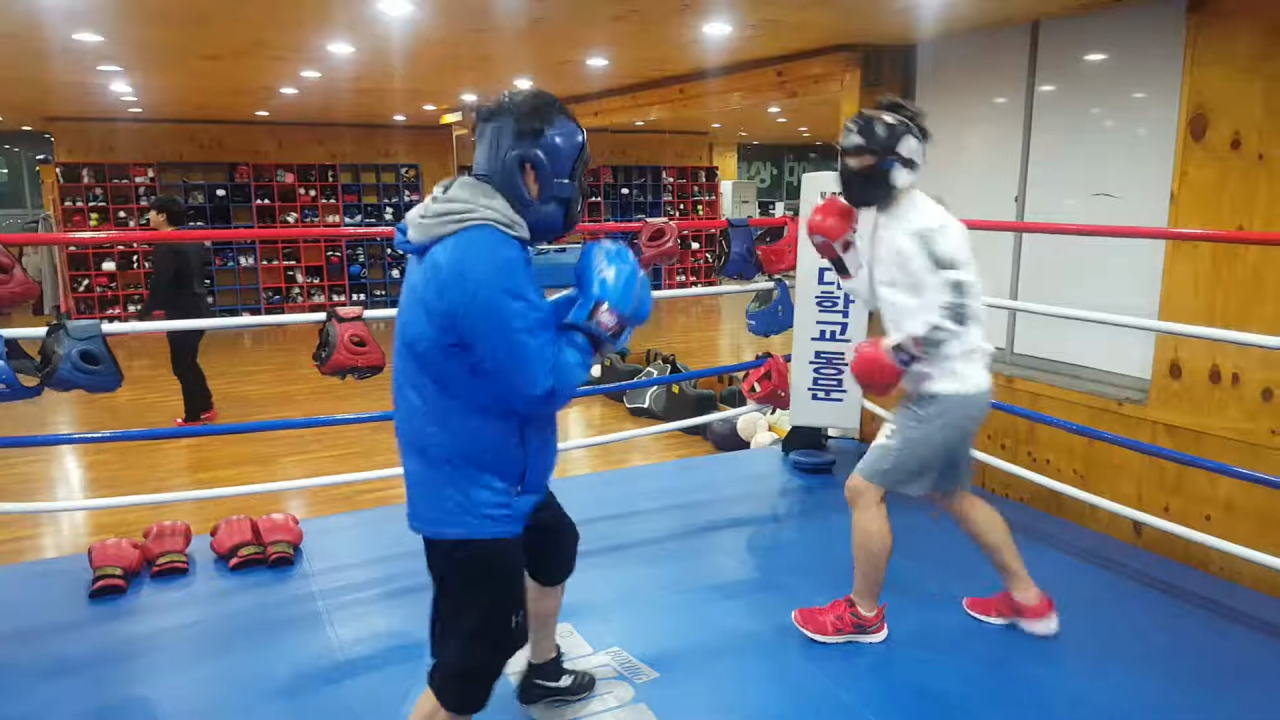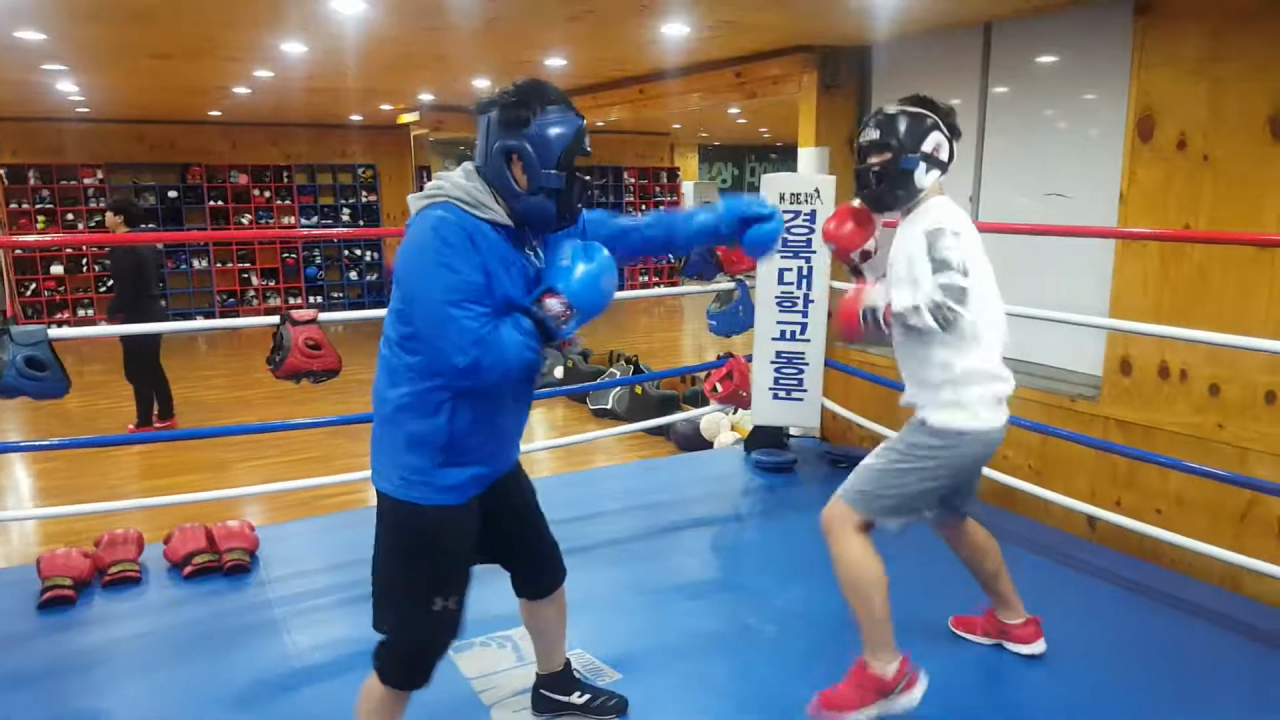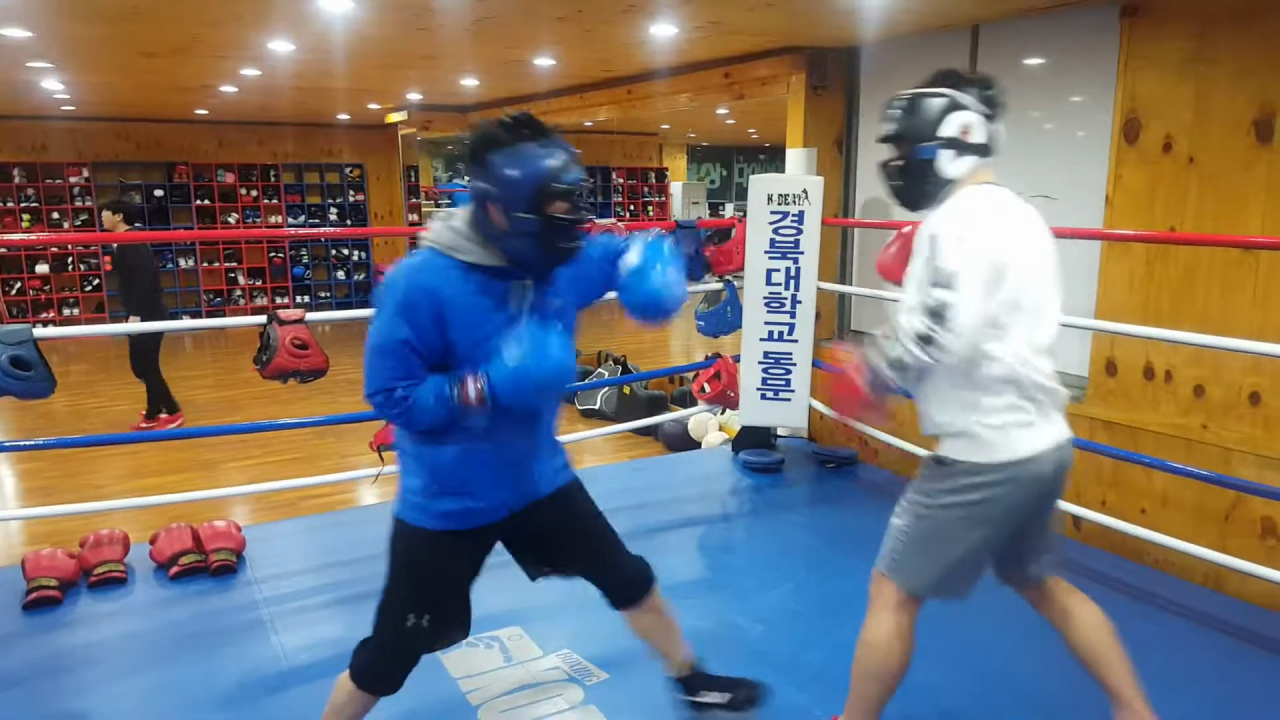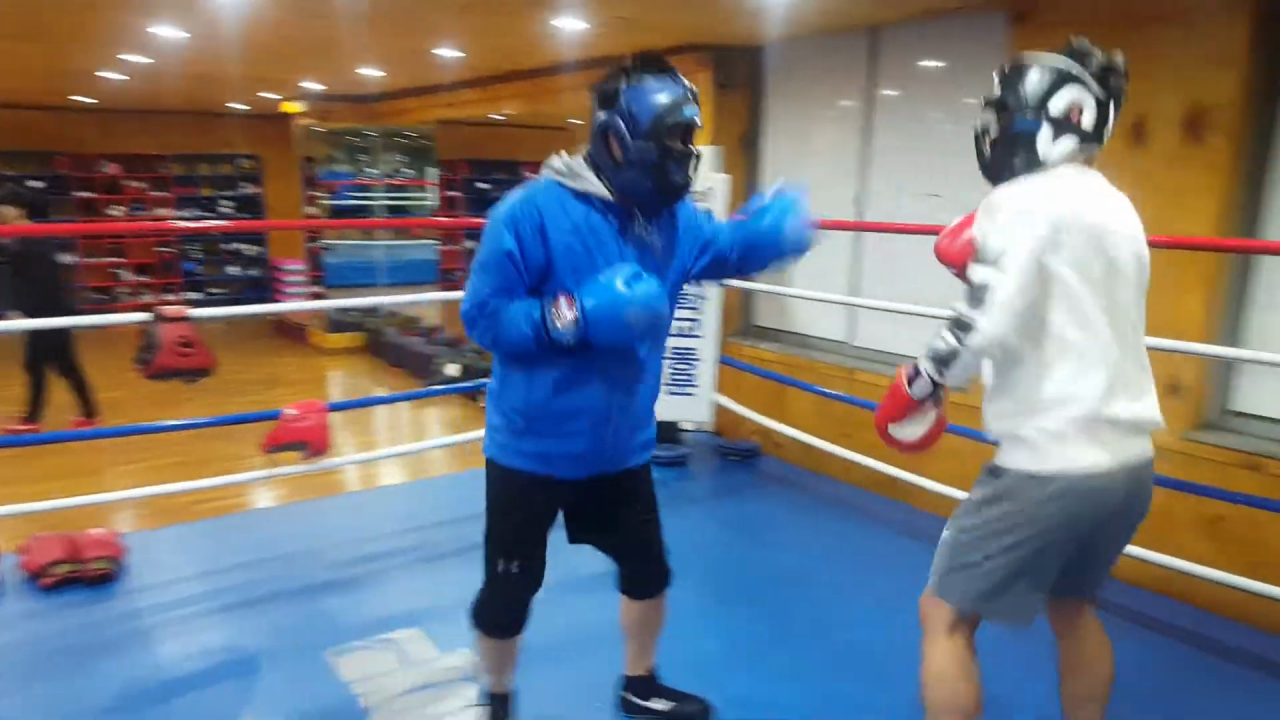
dt=0.4s
person 1, frame 1
left shoulder: (467, 238)
right shoulder: (488, 258)
right elbow: (534, 388)
left wrist: (568, 308)
right wrist: (602, 319)
left hip: (482, 475)
right hip: (476, 494)
left knee: (555, 545)
right knee: (475, 660)
person 1, frame 2
left shoulder: (528, 221)
right shoulder: (446, 235)
left elbow: (620, 233)
right elbow: (464, 360)
left wrist: (720, 218)
right wrist: (554, 310)
left hip: (488, 456)
right hip: (428, 468)
left knee: (541, 570)
right knee: (417, 639)
person 1, frame 3
left shoulder: (564, 257)
right shoulder: (422, 283)
left elbow: (623, 255)
right elbow: (390, 393)
right wrist: (484, 391)
left hip: (536, 475)
right hip: (445, 500)
left knee: (628, 579)
right knee: (393, 652)
person 1, frame 4
left shoulder: (675, 216)
right shoulder: (534, 210)
left elbow: (736, 249)
right elbow: (483, 316)
left wrist: (779, 224)
right wrist: (575, 314)
left hip: (622, 444)
right hip: (532, 447)
left knee: (646, 572)
right knee: (506, 595)
person 2, frame 1
left shoulder: (926, 224)
right shoulder: (884, 222)
left elbow: (959, 309)
right elbow: (870, 288)
left wrist: (901, 352)
right wrist: (837, 244)
left hip: (947, 388)
right hip: (947, 386)
left knee: (864, 489)
right knee: (953, 493)
left ankle: (863, 612)
right ankle: (1029, 601)
person 2, frame 2
left shoulder: (935, 225)
right shoulder: (921, 223)
left elbow: (943, 311)
right elbow: (916, 296)
left wrist: (872, 314)
right wrist: (857, 254)
left hip: (952, 420)
right hip: (975, 414)
left knee: (841, 520)
right knee: (948, 517)
left ankle: (885, 670)
right ankle: (1015, 622)
person 2, frame 3
left shoulder: (953, 226)
right shoulder: (1020, 217)
left elbow: (938, 341)
left wrist: (872, 375)
right wrist: (918, 273)
left hip: (981, 455)
right hip: (1043, 445)
left knee: (891, 594)
right knee: (1037, 581)
person 2, frame 4
left shoulder: (1022, 202)
right shoulder: (1116, 210)
left elbow: (984, 326)
left wrist: (914, 387)
right wrist: (984, 261)
left hip: (1047, 465)
right hip: (1127, 461)
left knee: (945, 616)
right knee: (1070, 604)
person 3, frame 1
left shoulder: (165, 247)
right shoulder: (192, 242)
left elbow: (158, 287)
left wrist: (141, 317)
left hip: (182, 315)
right hip: (197, 309)
left knee: (183, 366)
right knee: (189, 362)
left ankle: (193, 418)
right ankle: (206, 407)
person 3, frame 2
left shoulder: (121, 248)
right shoulder: (146, 244)
left elbow: (122, 289)
left wrist: (110, 318)
left hip: (136, 318)
right hip: (153, 313)
left knee: (136, 372)
right knee: (153, 368)
left ankle: (145, 424)
right ankle: (166, 417)
person 3, frame 3
left shoulder: (129, 243)
right shoulder: (130, 242)
left elbow: (141, 280)
left wrist: (136, 314)
left hip: (147, 315)
right hip: (148, 313)
left knee: (143, 366)
right knee: (148, 366)
left ankle: (172, 411)
right ankle: (153, 416)
person 3, frame 4
left shoulder: (31, 241)
right shoulder: (21, 241)
left elbow: (42, 281)
left wrist: (24, 312)
right wrist: (23, 311)
left hip: (47, 313)
right hip: (39, 313)
left knee: (65, 364)
right knee: (35, 364)
left ankle: (89, 413)
right ankle: (32, 418)
